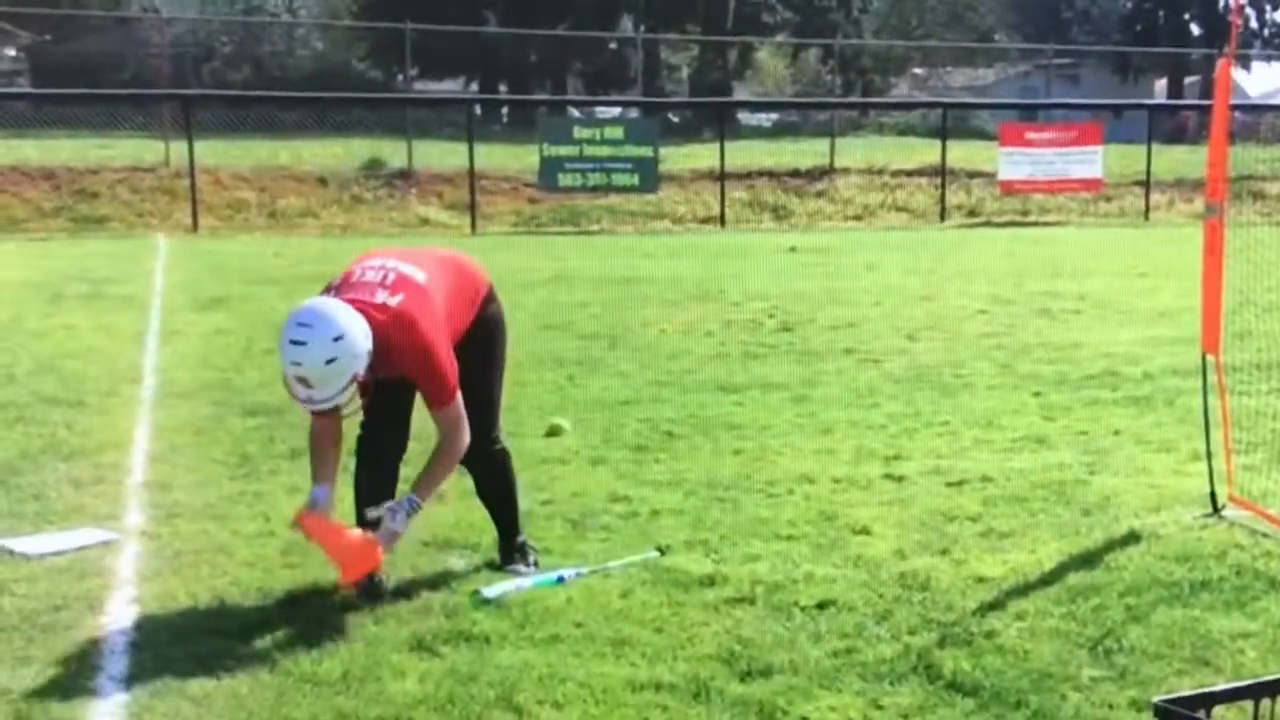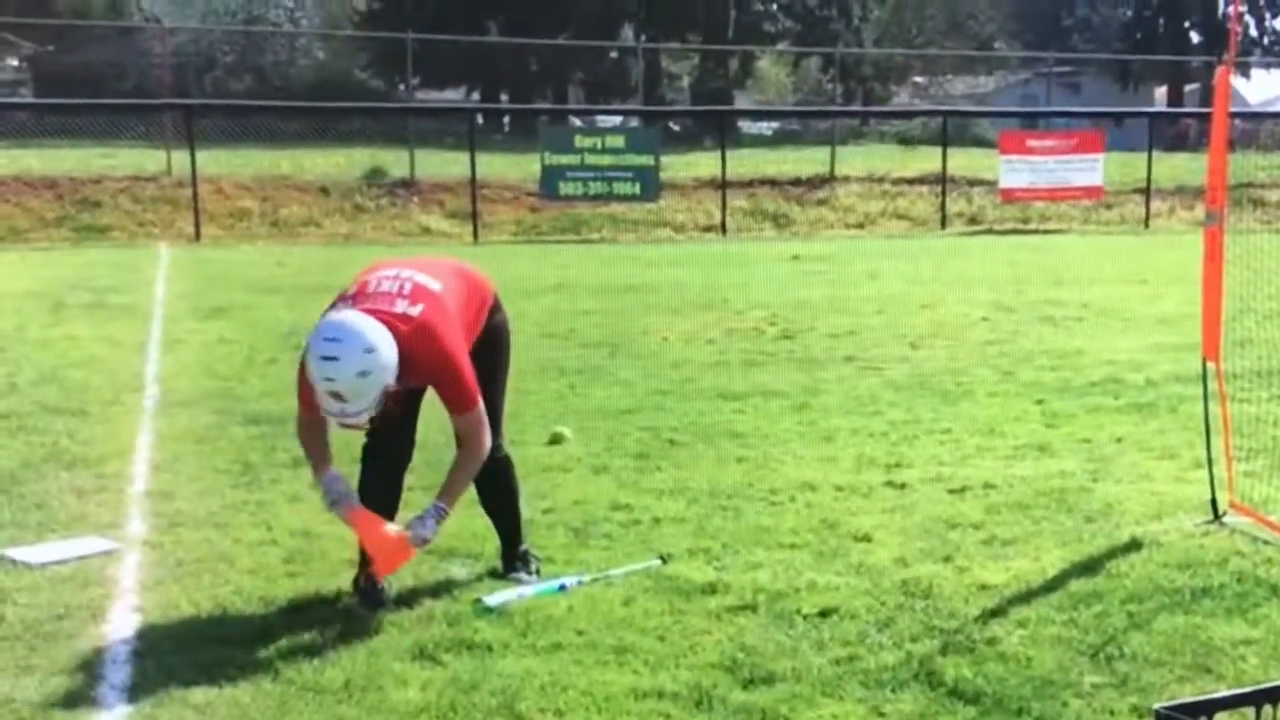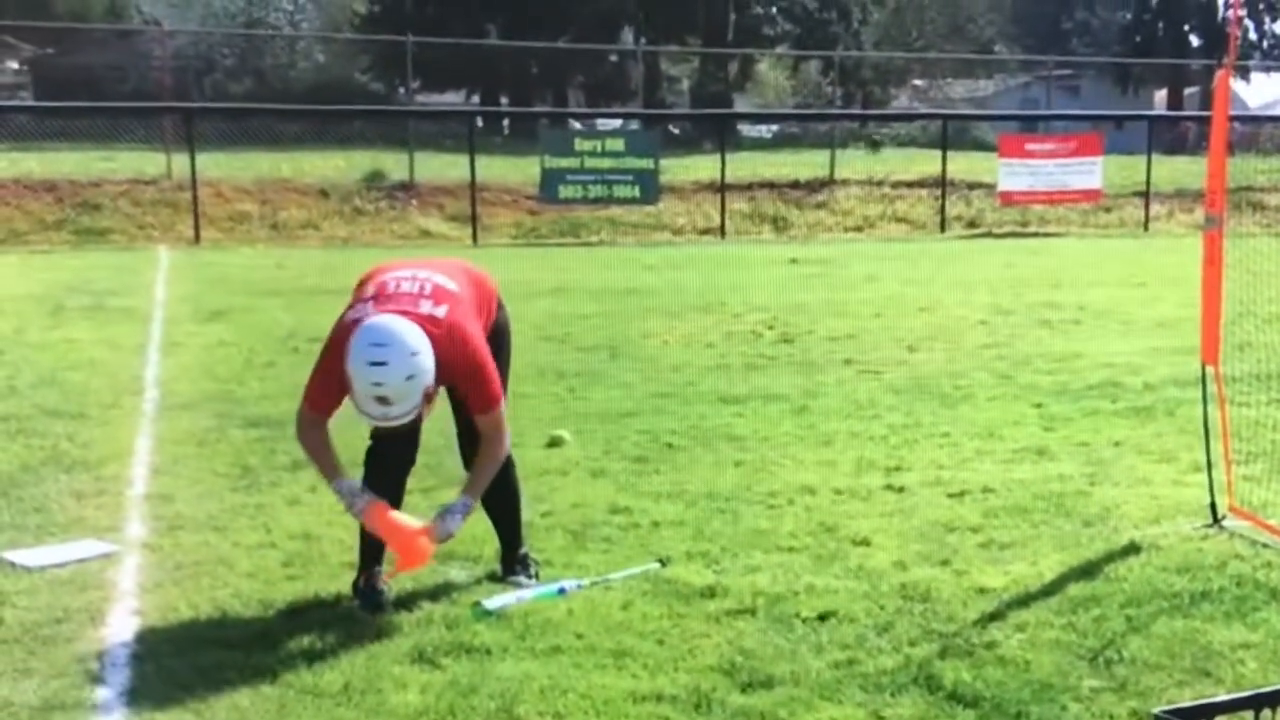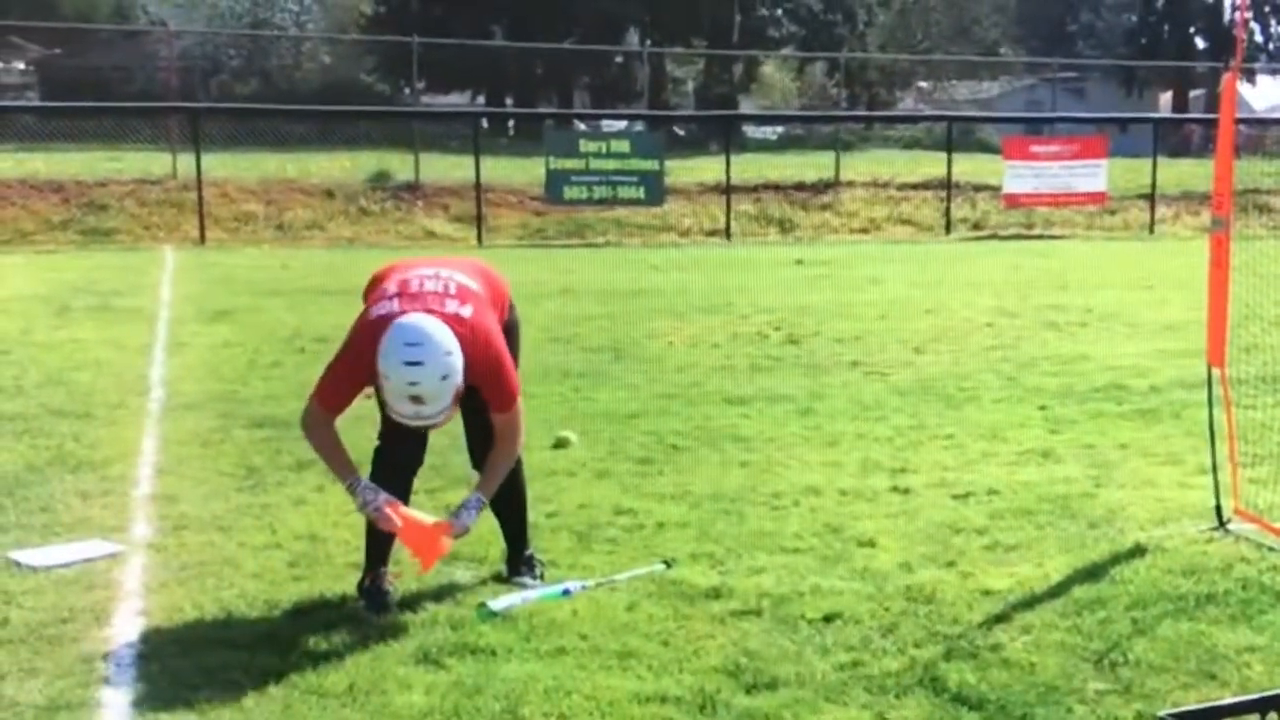
dt=0.3s
person 1, frame 1
left shoulder: (417, 337)
right shoulder: (319, 341)
left elbow: (456, 436)
right elbow: (324, 421)
left wrist: (409, 506)
right wrist: (321, 491)
left knee: (480, 441)
right knee: (379, 441)
left ankle: (513, 545)
person 1, frame 2
left shoulder: (438, 347)
right shoulder: (326, 347)
left elbow: (476, 440)
right elbow: (309, 420)
left wrist: (437, 512)
right wrist: (327, 478)
left knee: (489, 448)
right knee: (385, 450)
left ankle: (516, 552)
right ankle: (370, 569)
person 1, frame 3
left shoulder: (463, 345)
right shoulder: (345, 347)
left elbow: (497, 437)
right elbow: (309, 422)
left wrist: (462, 506)
right wrist: (344, 487)
left knee: (481, 448)
right knee: (390, 450)
left ankle: (515, 555)
right ankle: (369, 571)
person 1, frame 4
left shoulder: (485, 345)
right shoulder: (368, 343)
left elbow: (509, 435)
right elbow: (314, 420)
left wrist: (477, 501)
right wrist: (358, 486)
left knee: (489, 446)
right knee: (400, 448)
left ankle: (521, 556)
right ankle: (374, 572)
